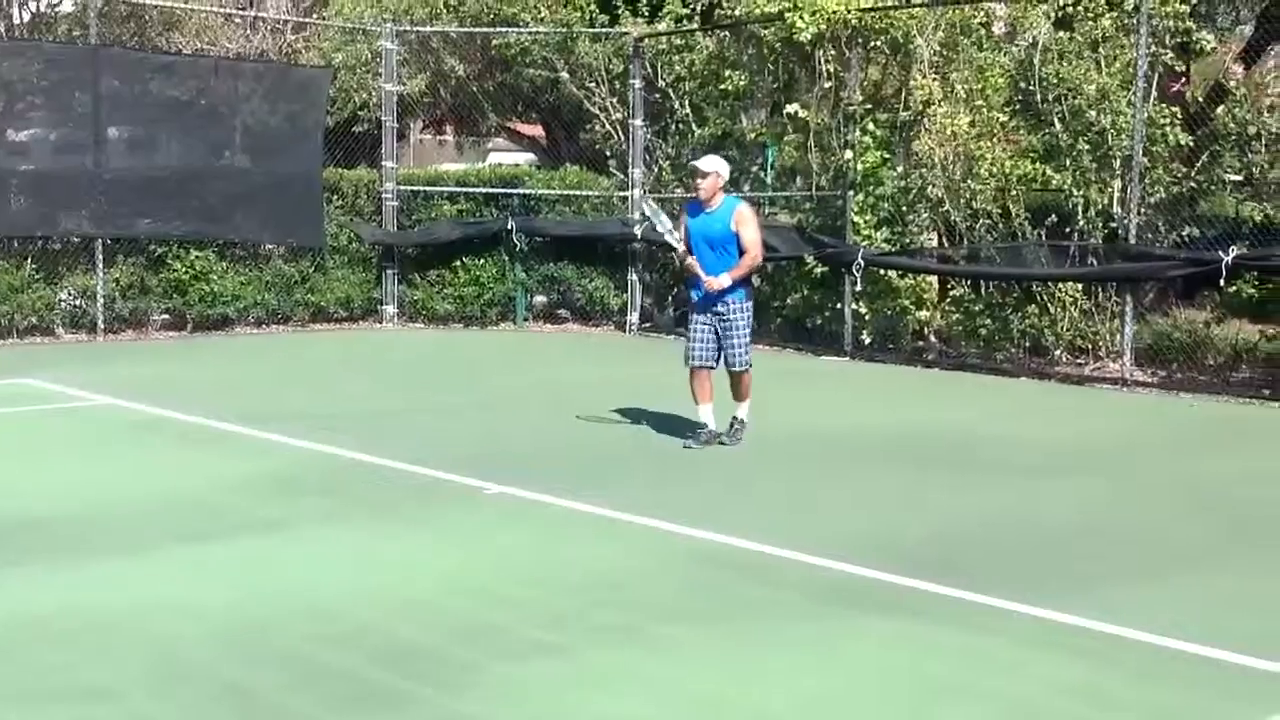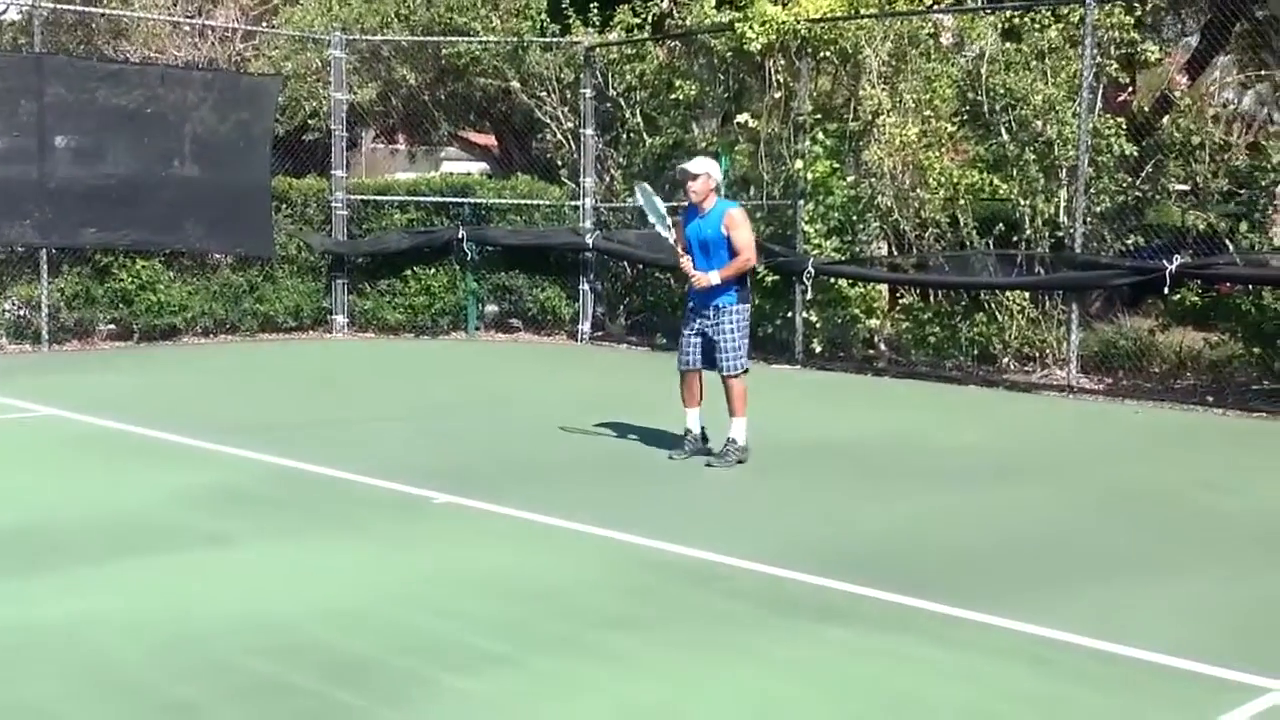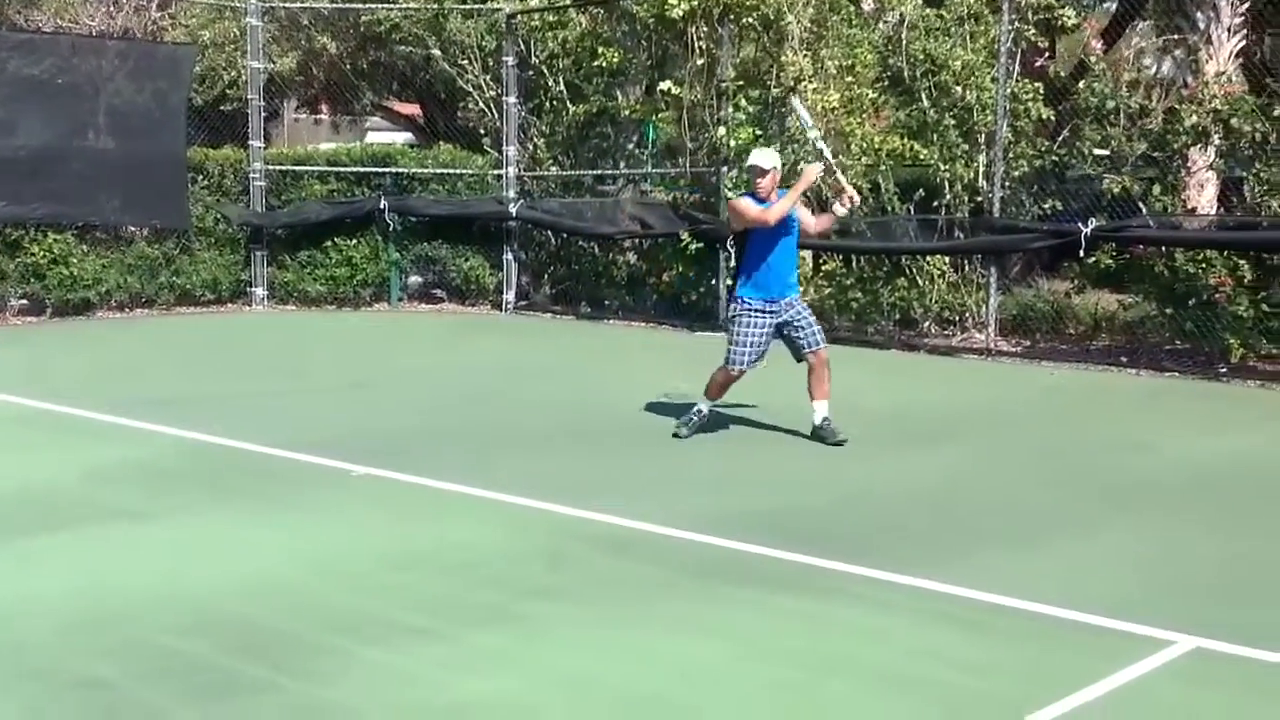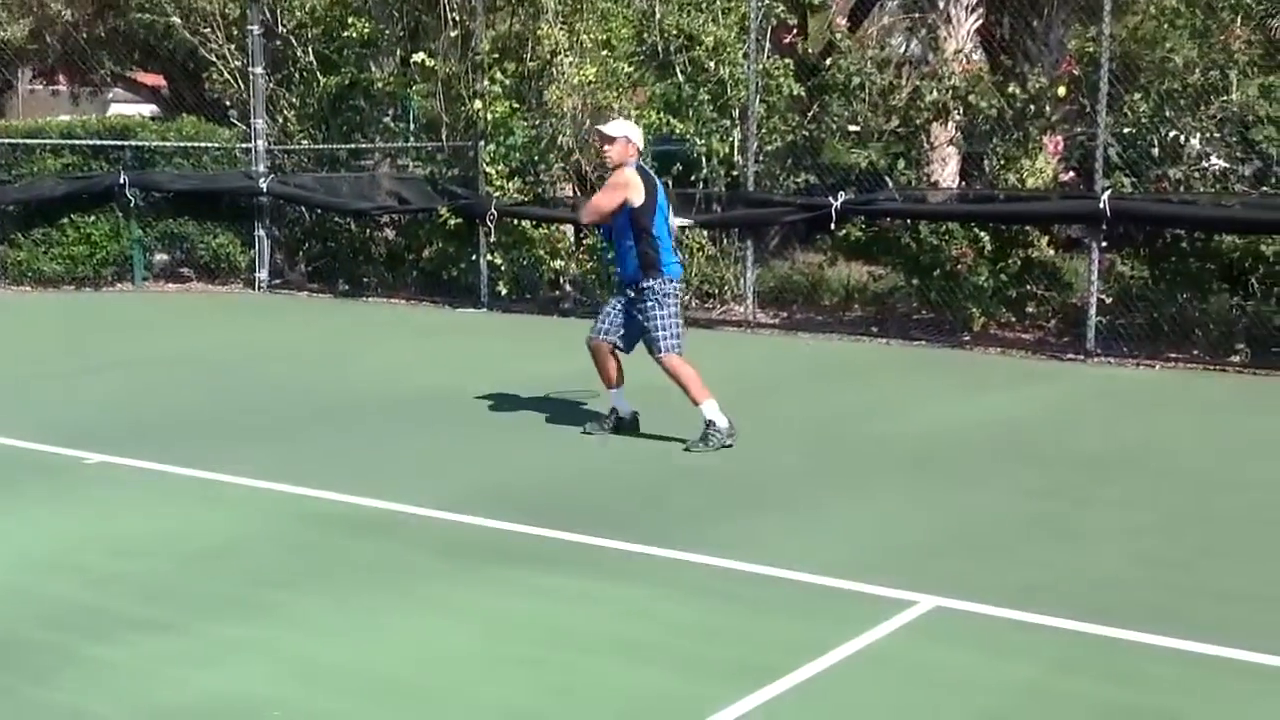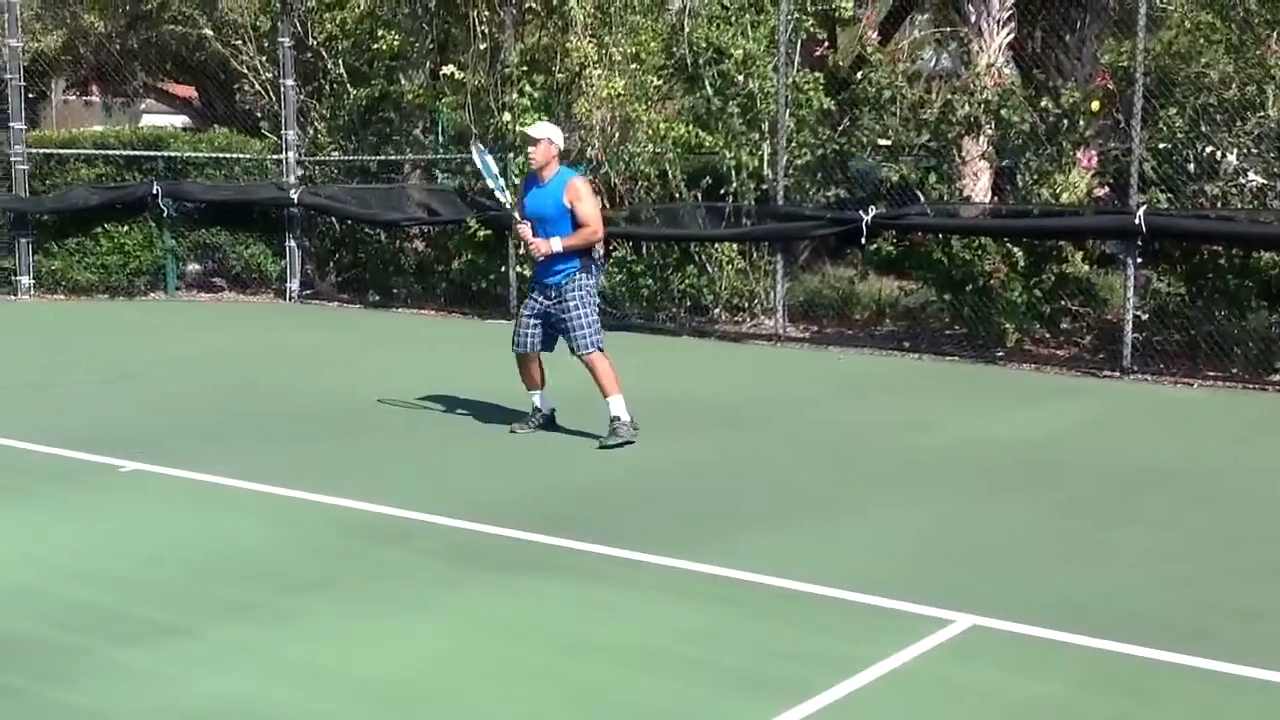
dt=1s
person 1, frame 1
left shoulder: (739, 211)
right shoulder: (689, 211)
left elbow: (754, 255)
right elbow: (683, 249)
left wrist: (725, 279)
right wrist: (688, 262)
left hip: (735, 299)
right hip: (701, 299)
left knee: (738, 366)
right knee: (698, 364)
left ankle: (739, 419)
right ankle: (708, 427)
person 1, frame 2
left shoulder: (731, 213)
right shoulder: (687, 214)
left elbow: (748, 258)
left wrist: (714, 276)
right wrist: (683, 261)
left hip: (729, 305)
right hip: (698, 303)
left knee: (731, 372)
right knee: (688, 369)
left ankle: (737, 442)
right ankle: (694, 435)
person 1, frame 3
left shoulder: (789, 199)
right shoulder: (741, 204)
left elbow: (814, 228)
right elbow: (769, 218)
left wrist: (839, 208)
right wrist: (802, 184)
left hip: (789, 299)
right hip: (751, 303)
left knee: (818, 356)
right knee: (734, 369)
left ankle: (821, 421)
right ankle: (701, 411)
person 1, frame 4
left shoulder: (626, 176)
right shoulder: (641, 180)
left elbow: (587, 215)
left wrist: (603, 213)
left hip: (656, 282)
right hip: (634, 283)
left knee: (667, 356)
right knee: (599, 342)
left ankle: (719, 425)
right ankle: (621, 414)
person 1, frame 5
left shoulder: (573, 184)
right shoulder: (528, 184)
left elbow: (595, 231)
left wrist: (552, 245)
right wrist: (525, 234)
left hip: (575, 279)
right hip: (542, 282)
left knee: (589, 351)
right knee: (524, 349)
left ankle: (622, 421)
right ankle: (542, 411)
